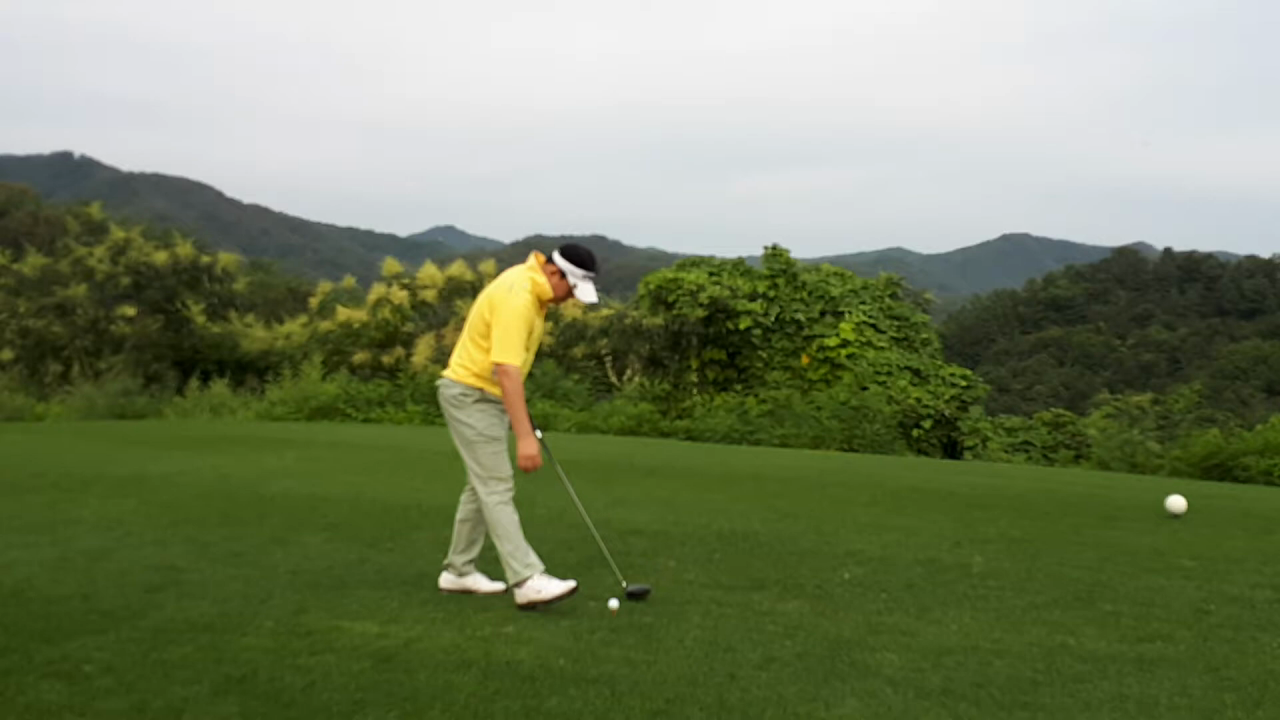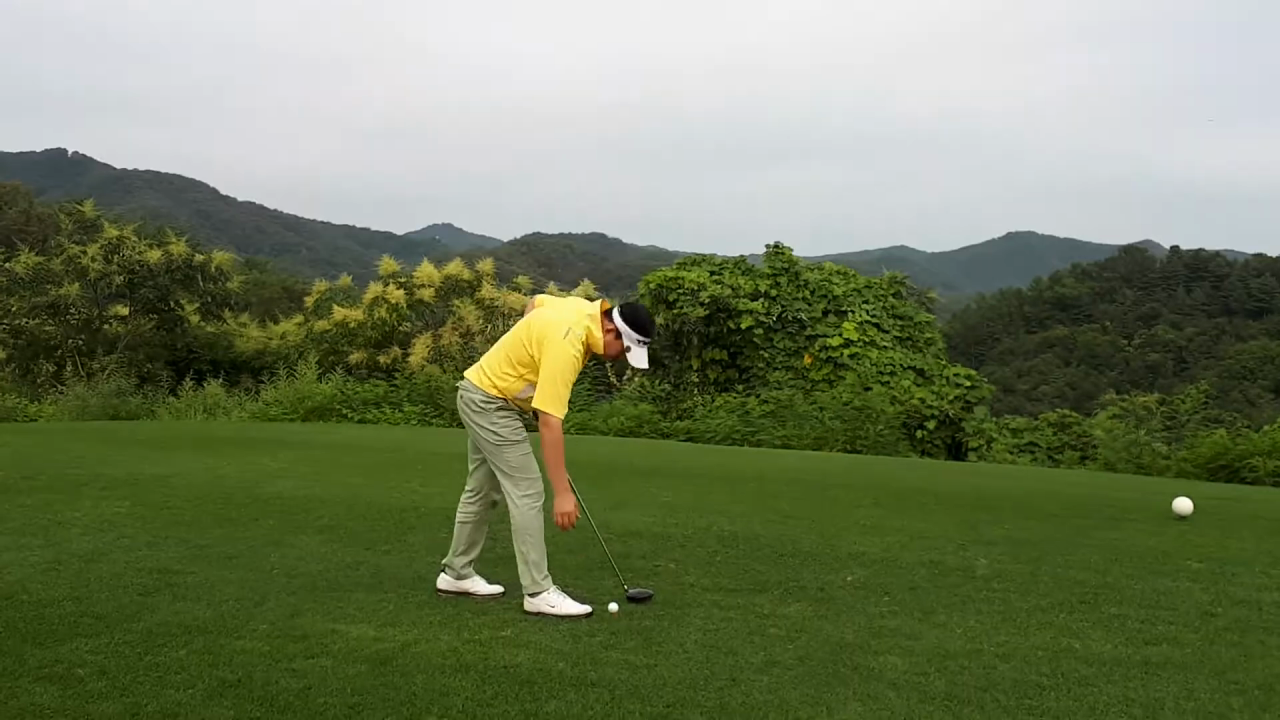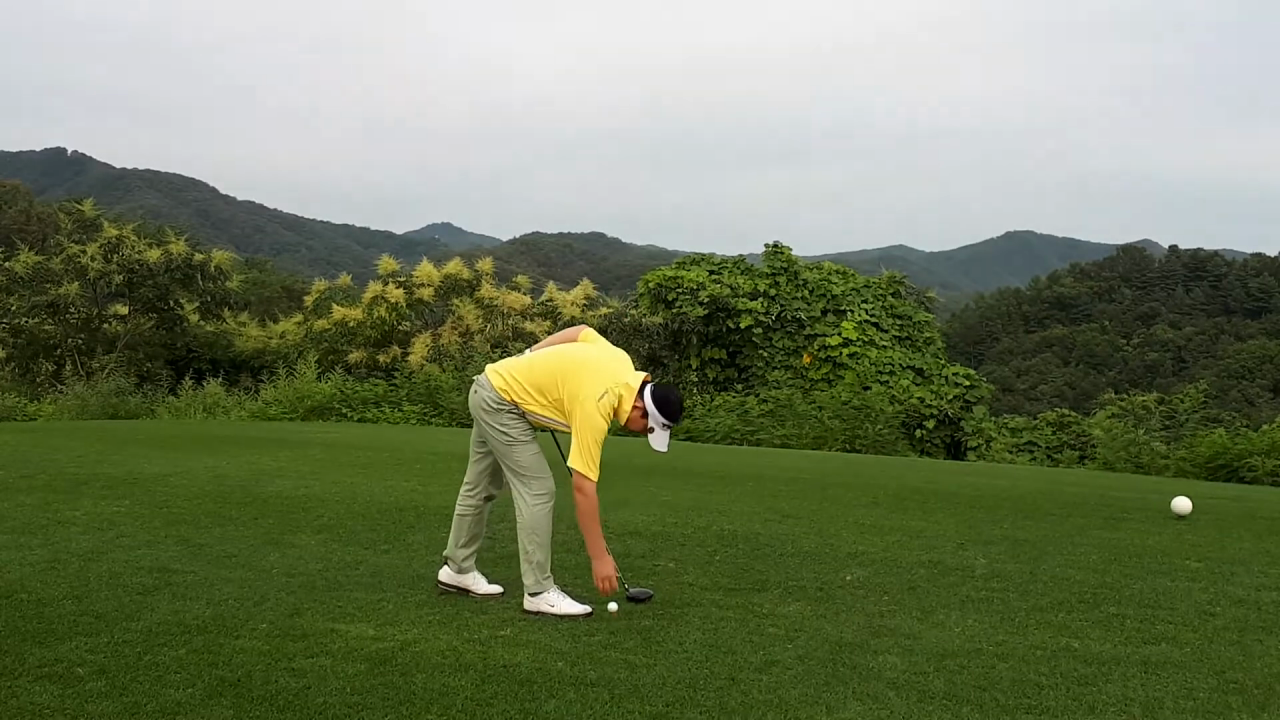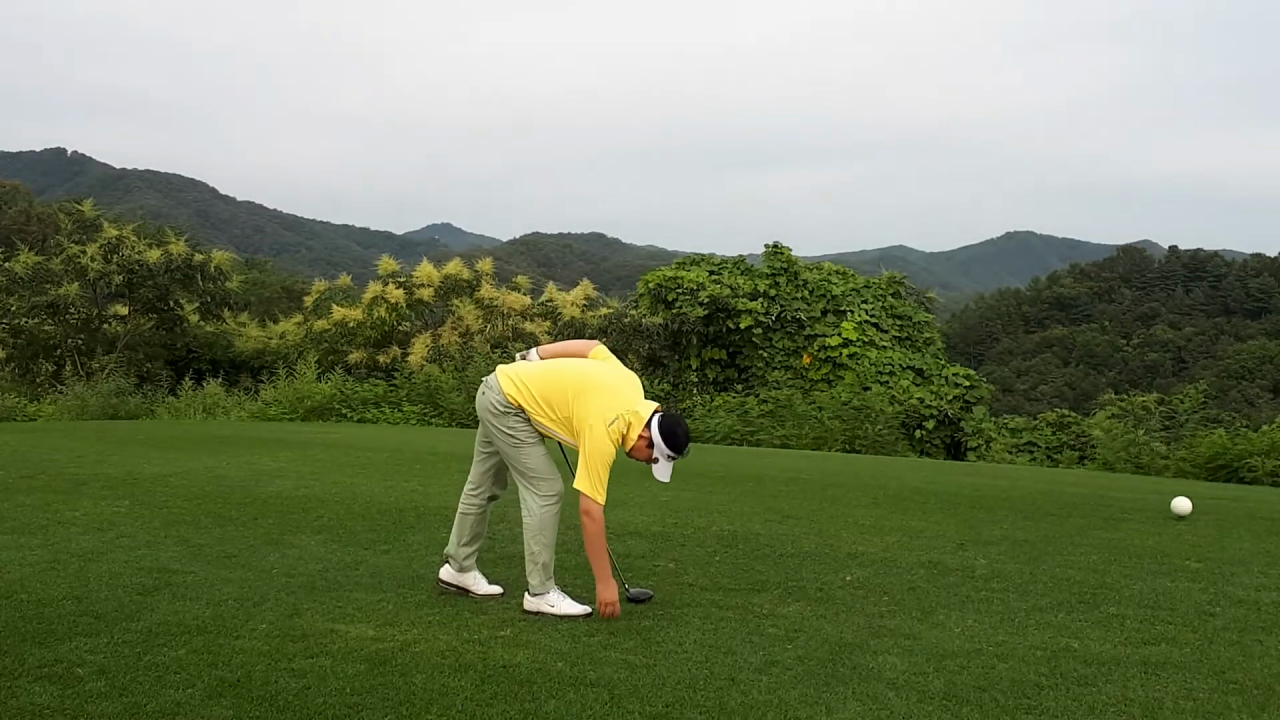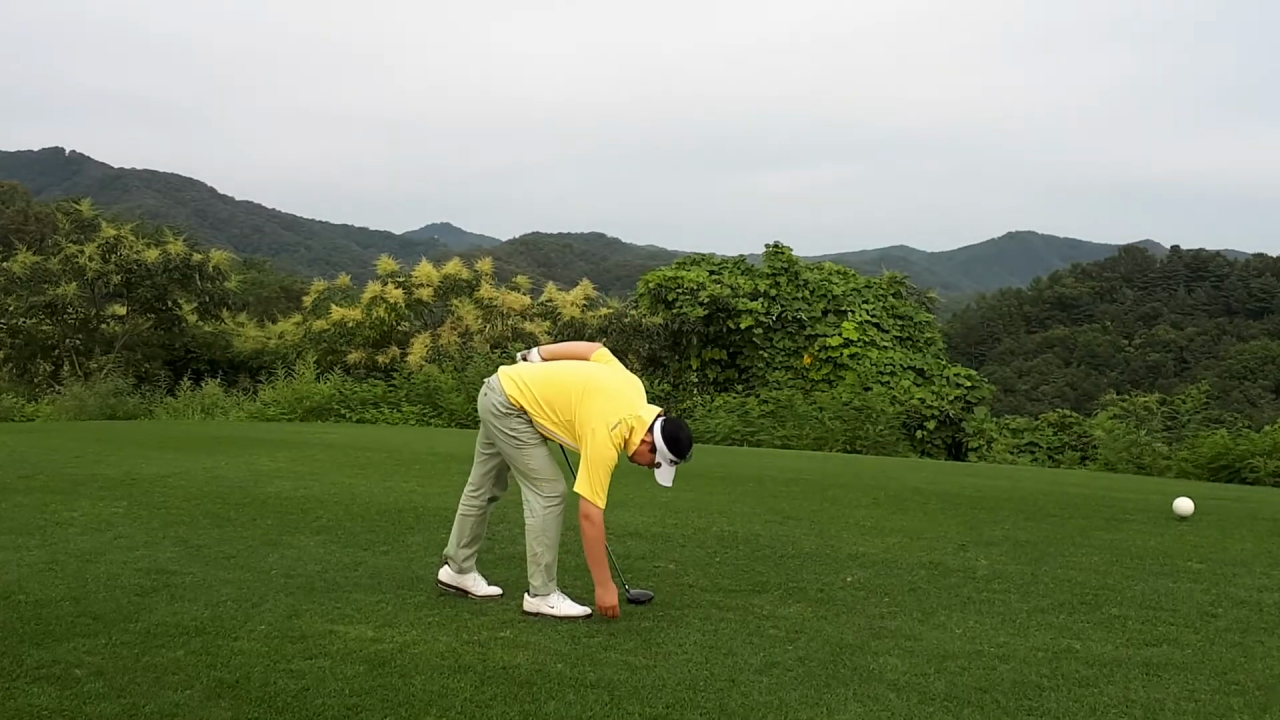
dt=0.3s
person 1, frame 1
left shoulder: (528, 279)
right shoulder: (518, 297)
right elbow: (507, 372)
right wrist: (525, 436)
left hip: (486, 395)
right hip: (469, 394)
left knee: (483, 487)
right knee: (496, 488)
left ankle: (458, 572)
right ankle: (527, 580)
person 1, frame 2
left shoulder: (578, 309)
right shoulder: (566, 344)
left elbow: (536, 303)
right elbow: (549, 421)
right wrist: (562, 491)
left hip: (485, 393)
right hip: (489, 400)
left knee: (483, 490)
right knee: (526, 490)
left ankle: (456, 573)
right ankle: (539, 593)
person 1, frame 3
left shoulder: (623, 364)
right shoulder: (596, 408)
left elbow: (581, 332)
right elbow: (584, 487)
left wrist: (534, 362)
right wrist: (600, 557)
left hip: (493, 387)
right hip: (500, 401)
left knee: (481, 486)
right knee: (537, 490)
left ankle: (458, 569)
right ankle: (539, 592)
person 1, frame 4
left shoulder: (631, 387)
right shoulder: (604, 432)
left elbow: (592, 347)
right elbow: (590, 511)
left wrist: (535, 357)
right wrist: (605, 582)
left hip: (501, 388)
right hip: (507, 404)
left knee: (484, 486)
right knee: (546, 492)
left ankle: (458, 567)
right ankle: (540, 592)
person 1, frame 5
left shoulder: (633, 389)
right shoulder: (606, 436)
left elbow: (595, 349)
right elbow: (590, 515)
left wrist: (535, 356)
right wrist: (604, 586)
left hip: (503, 388)
right hip: (509, 405)
left knee: (485, 488)
right knee: (548, 493)
left ankle: (458, 569)
right ankle: (542, 594)
